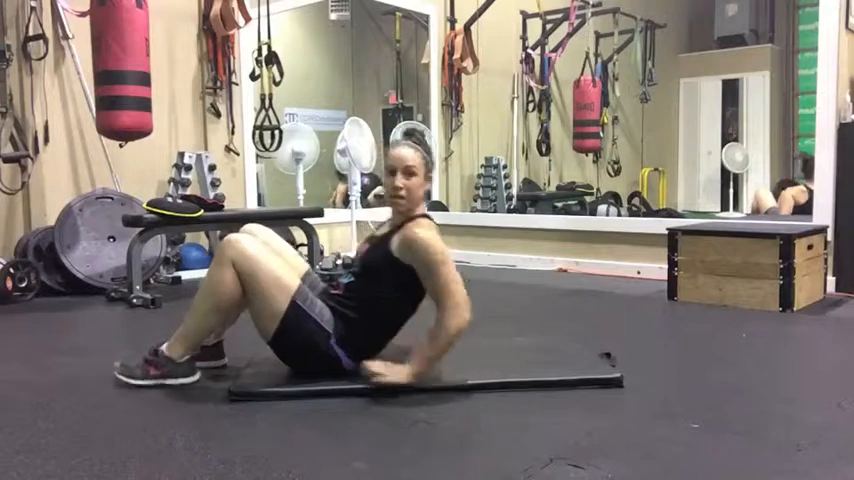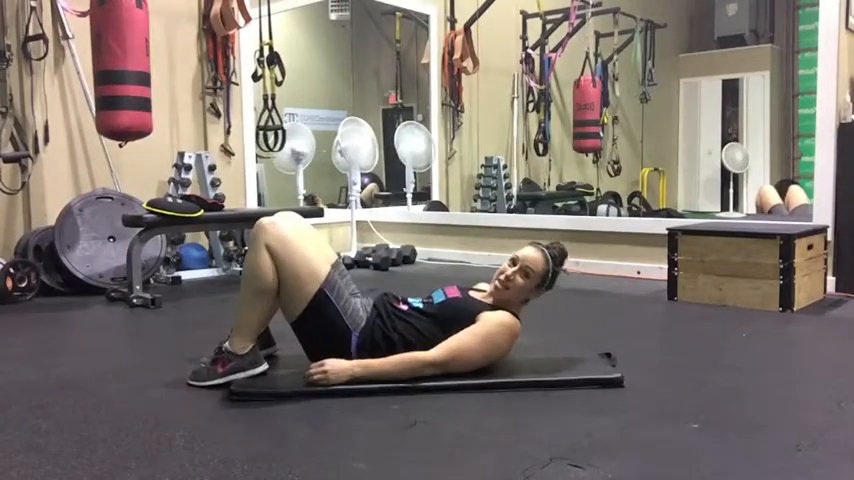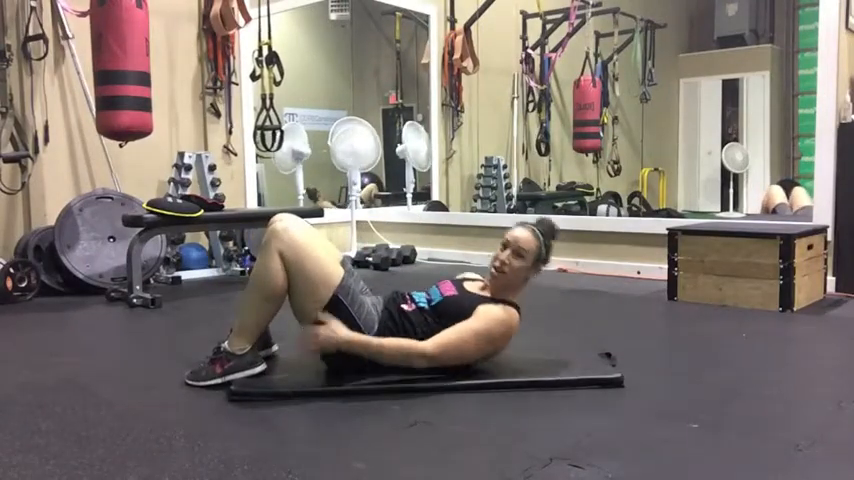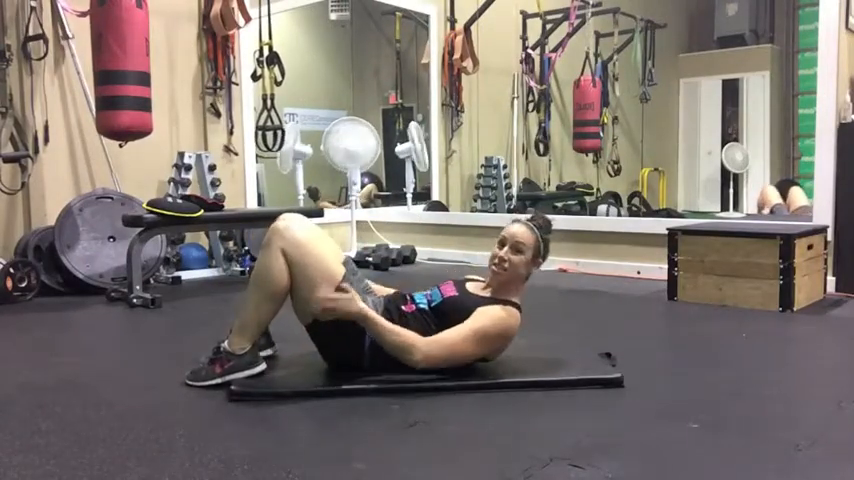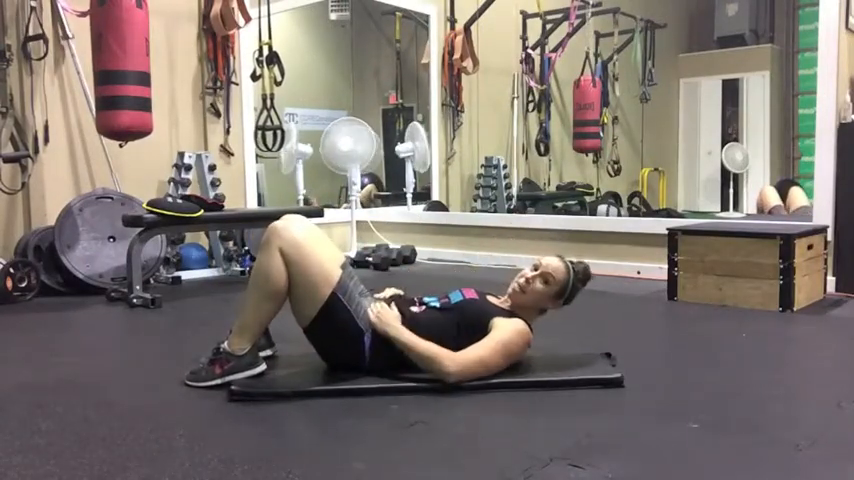
dt=1s
person 1, frame 1
left shoulder: (417, 235)
right shoulder: (397, 225)
left elbow: (458, 315)
right elbow: (400, 287)
left wrist: (411, 370)
right wrist: (378, 327)
left hip: (330, 345)
right hip: (332, 312)
left knee: (235, 249)
right knee: (251, 234)
left ankle: (175, 358)
right ankle: (207, 344)
person 1, frame 2
left shoulder: (503, 324)
right shoulder: (482, 291)
left elbow: (433, 362)
left wrist: (353, 369)
left hip: (354, 339)
right hip: (364, 316)
left knee: (268, 232)
right knee: (284, 222)
left ankle: (240, 354)
right ankle: (256, 336)
person 1, frame 3
left shoulder: (502, 317)
right shoulder: (474, 280)
left elbow: (426, 354)
left wrist: (348, 340)
left hip: (367, 338)
right hip: (374, 312)
left knee: (283, 237)
right knee: (284, 225)
left ankle: (238, 353)
right ankle: (255, 337)
person 1, frame 4
left shoulder: (503, 318)
right shoulder: (478, 284)
left elbow: (420, 354)
left wrist: (359, 311)
right wrist: (367, 290)
left hip: (364, 343)
right hip: (373, 316)
left knee: (285, 235)
right knee: (289, 226)
left ankle: (238, 353)
right ankle: (254, 335)
person 1, frame 5
left shoulder: (515, 331)
right shoulder: (494, 304)
left elbow: (453, 367)
left wrist: (393, 330)
right wrist: (401, 300)
left hip: (364, 342)
right hip: (372, 318)
left knee: (283, 236)
right knee: (290, 227)
left ankle: (238, 353)
right ankle: (254, 336)
